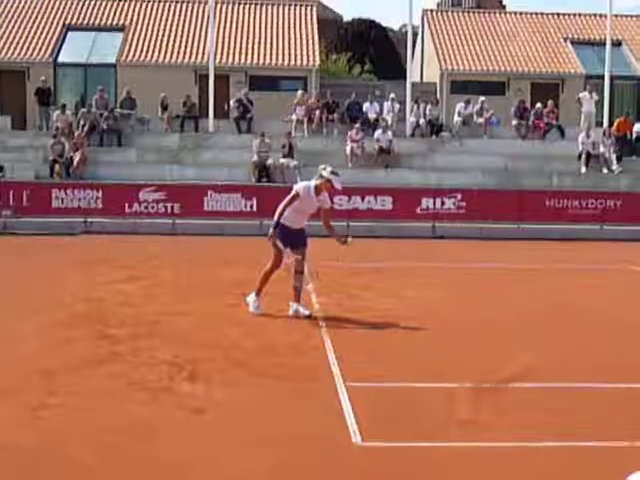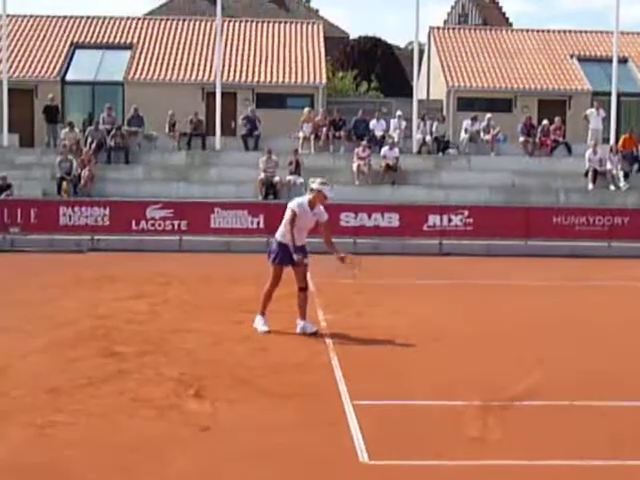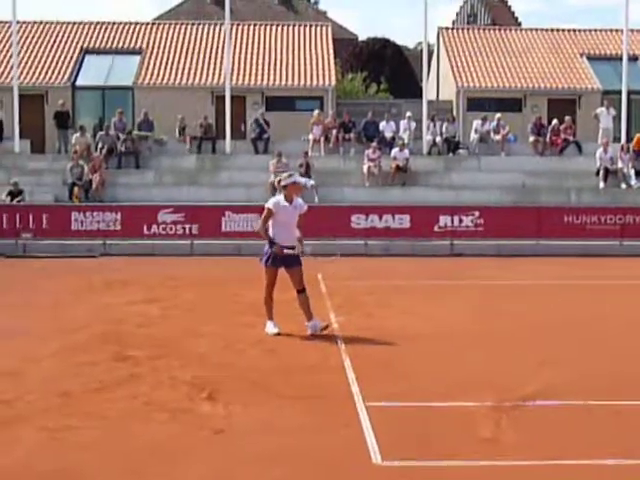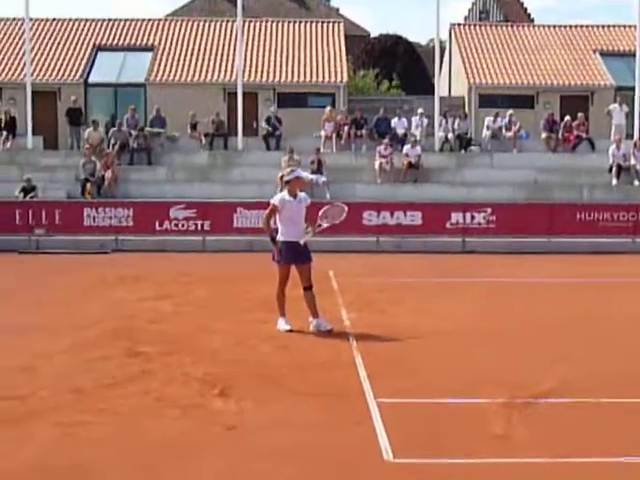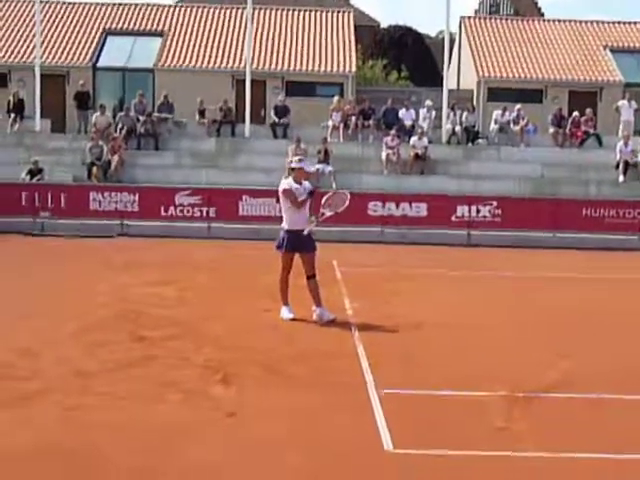
dt=0.7s
person 1, frame 1
left shoulder: (324, 199)
right shoulder: (303, 188)
left elbow: (326, 224)
right elbow: (283, 206)
left wrist: (339, 239)
right wrist: (274, 227)
left hip: (299, 231)
right hip: (284, 227)
left knee: (300, 268)
right knee: (274, 265)
left ankle: (296, 305)
right ankle: (255, 297)
person 1, frame 2
left shoulder: (320, 212)
right shoulder: (297, 204)
left elbow: (327, 237)
right elbow: (289, 230)
left wrist: (337, 254)
right wrist: (294, 251)
left hip: (300, 247)
right hip: (282, 244)
left knee: (303, 285)
right knee: (274, 283)
left ankle: (302, 322)
right ankle: (261, 317)
person 1, frame 3
left shoulder: (299, 204)
right shoulder: (275, 203)
right elbow: (262, 226)
left wrist: (300, 243)
right wrist: (272, 244)
left hip: (290, 249)
right hip: (275, 248)
left knee: (300, 286)
right knee: (270, 287)
left ankle: (311, 323)
right ankle: (270, 322)
person 1, frame 4
left shoulder: (303, 198)
right shoulder: (280, 199)
right elbow: (266, 221)
left wrist: (309, 227)
right wrist: (274, 241)
left hip: (301, 244)
right hip: (285, 245)
left knee: (307, 284)
right knee: (282, 284)
left ankle: (316, 320)
right ankle: (282, 319)
person 1, frame 5
left shoulder: (306, 185)
right shoulder: (286, 185)
right elbow: (298, 205)
right wrist: (310, 193)
left hip: (305, 233)
right hip: (290, 233)
left knee: (311, 273)
right knee: (286, 272)
left ankle: (318, 309)
right ankle: (285, 307)
